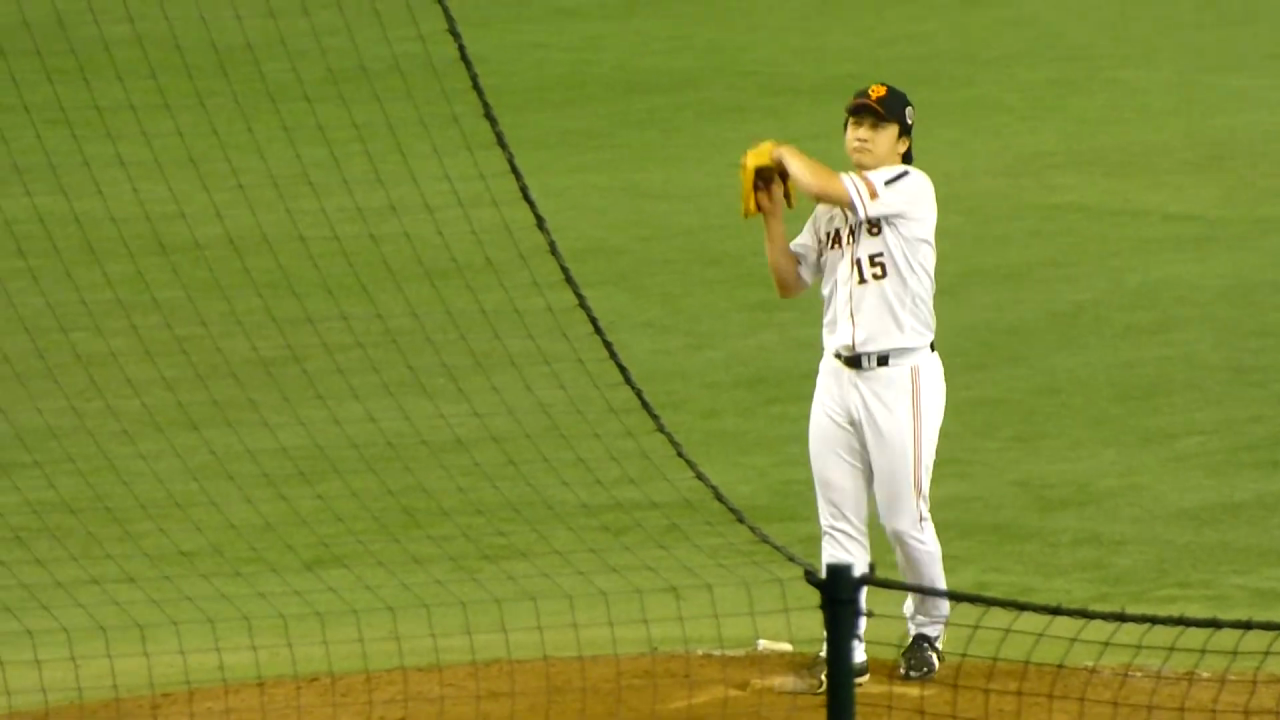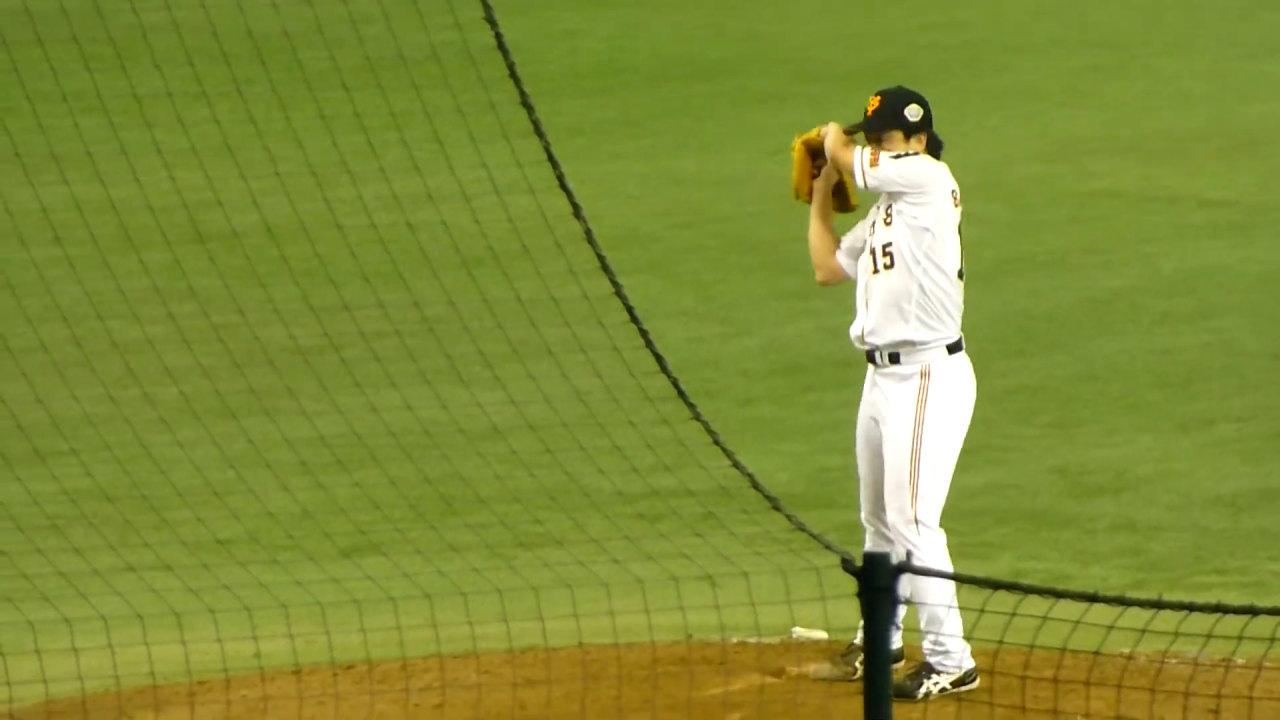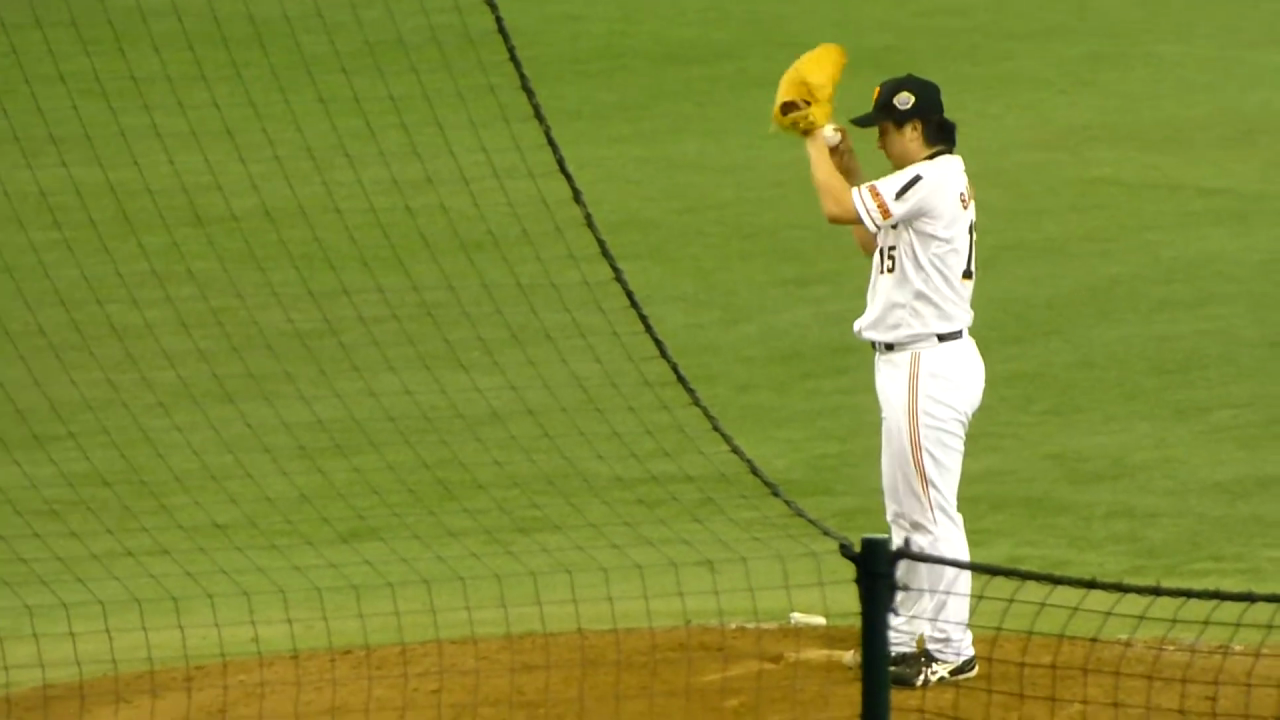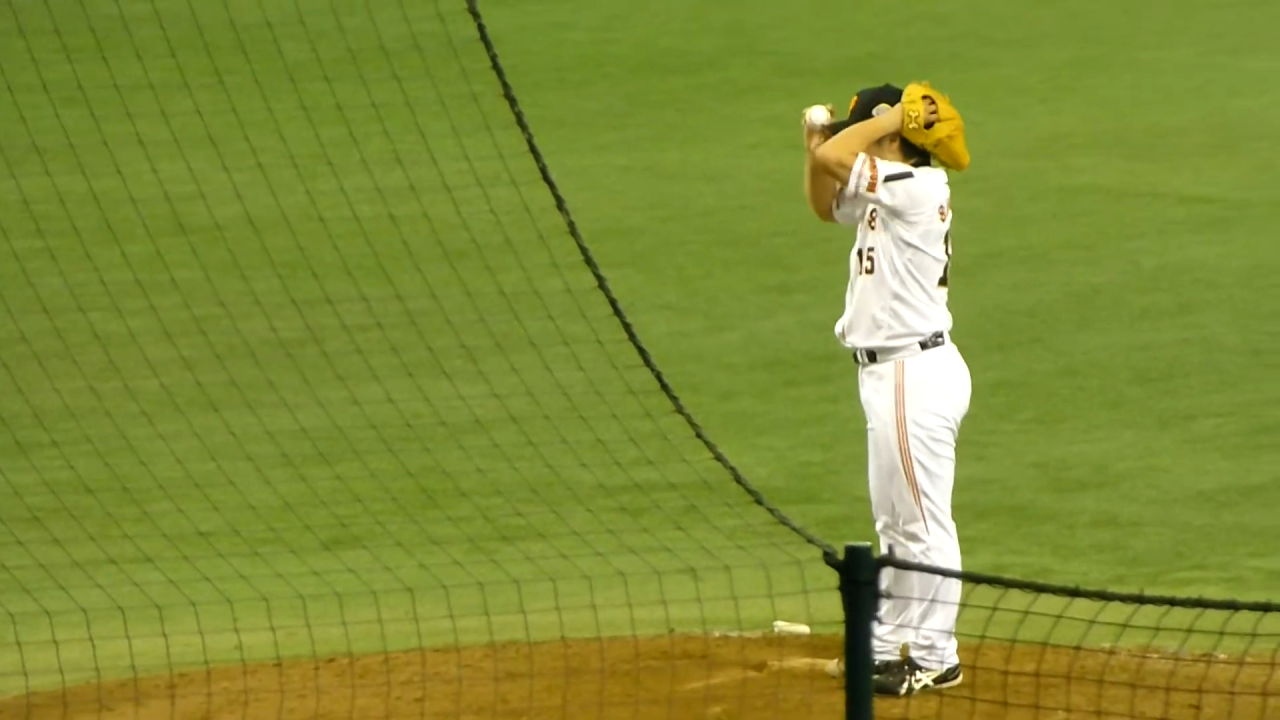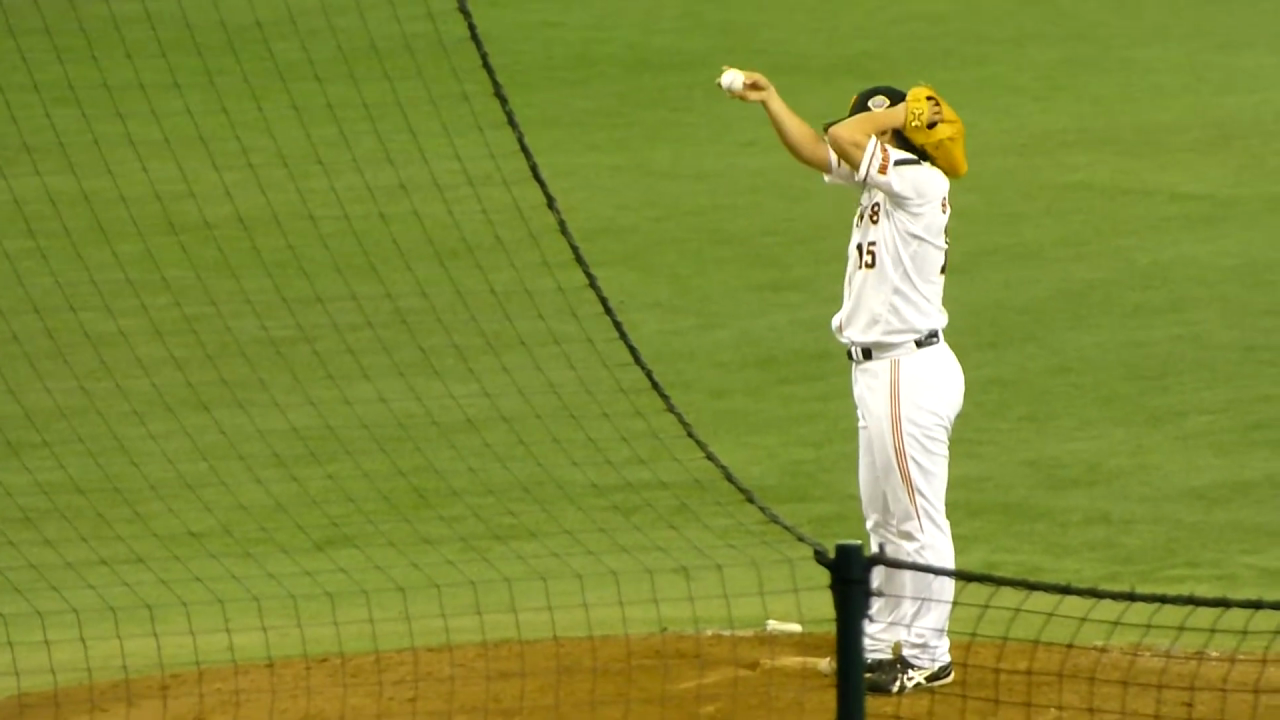
dt=0.5s
person 1, frame 1
left shoulder: (911, 187)
right shoulder: (828, 209)
left elbow: (827, 186)
right elbow: (789, 285)
left wrist: (784, 153)
right wrist: (773, 219)
left hip: (902, 378)
right hip: (837, 378)
left knee: (904, 519)
right knee: (839, 524)
left ankle: (927, 628)
right ankle: (845, 651)
person 1, frame 2
left shoulder: (928, 177)
right shoulder: (884, 209)
left elbow: (841, 151)
right elbow: (827, 269)
left wrist: (832, 137)
right wrist: (821, 194)
left hip: (929, 380)
right hip: (884, 377)
left knee: (911, 522)
right knee: (879, 517)
left ankle: (951, 661)
right ankle: (881, 639)
person 1, frame 3
left shoulder: (931, 179)
right shoulder: (922, 186)
left elbow: (837, 209)
right elbow: (871, 241)
left wrist: (814, 143)
right wrist: (844, 161)
left hip: (930, 366)
right hip: (909, 364)
left knee: (931, 512)
right knee: (906, 514)
left ankle: (951, 648)
right ankle: (904, 637)
person 1, frame 4
left shoulder: (916, 186)
right shoulder: (884, 190)
left elbow: (836, 157)
right elbow: (825, 204)
left wrist: (896, 114)
right wrist: (815, 151)
left hip: (914, 375)
right hip: (887, 373)
left knee: (924, 522)
right knee: (894, 522)
left ankle: (936, 657)
right ankle: (889, 644)
person 1, frame 5
left shoulder: (921, 180)
right shoulder: (879, 179)
left elbow: (841, 135)
right elbow: (815, 148)
left wrist: (906, 113)
right wrist: (770, 98)
left hip: (910, 373)
right hip: (877, 371)
left knee: (916, 521)
right knee: (884, 521)
left ankle: (928, 656)
right ankle: (879, 643)
